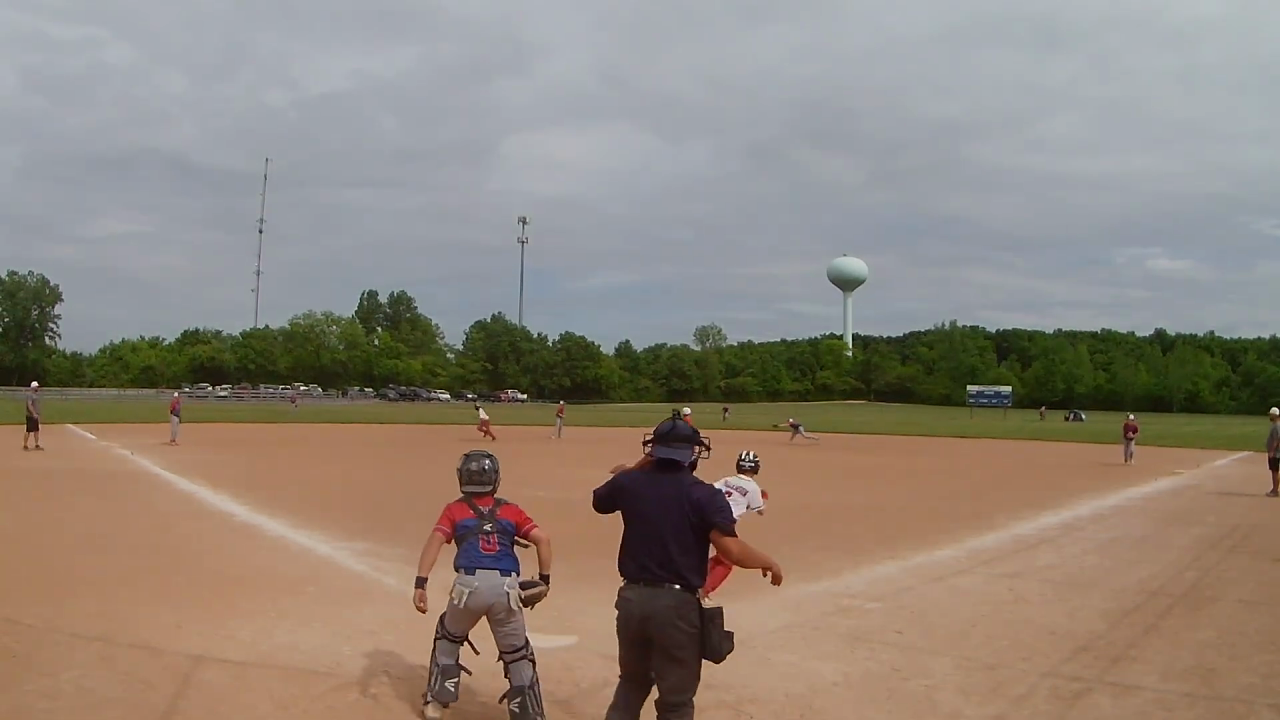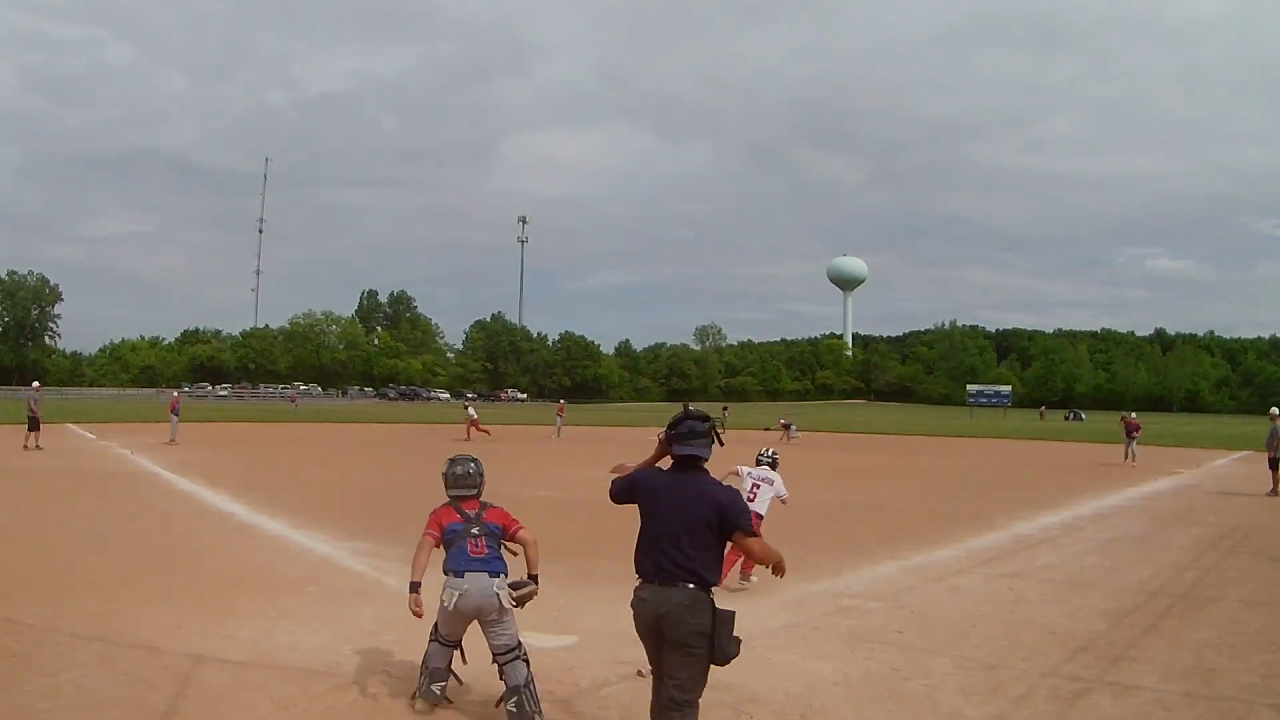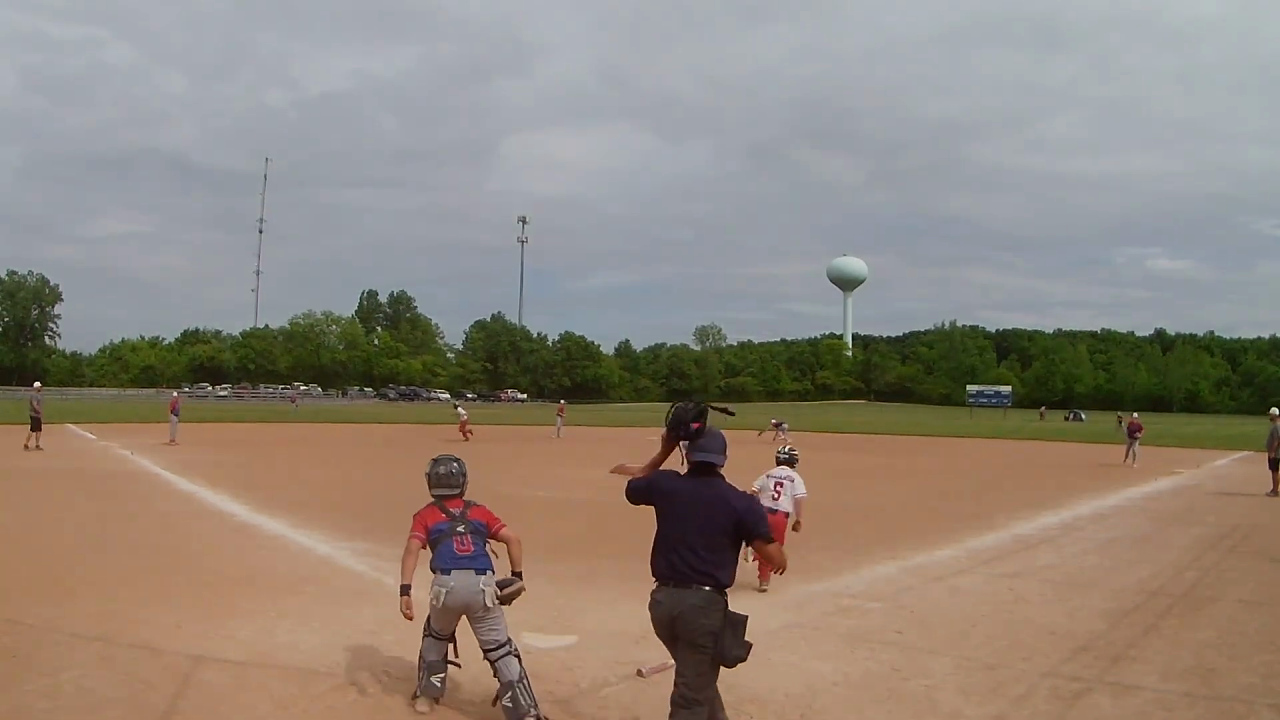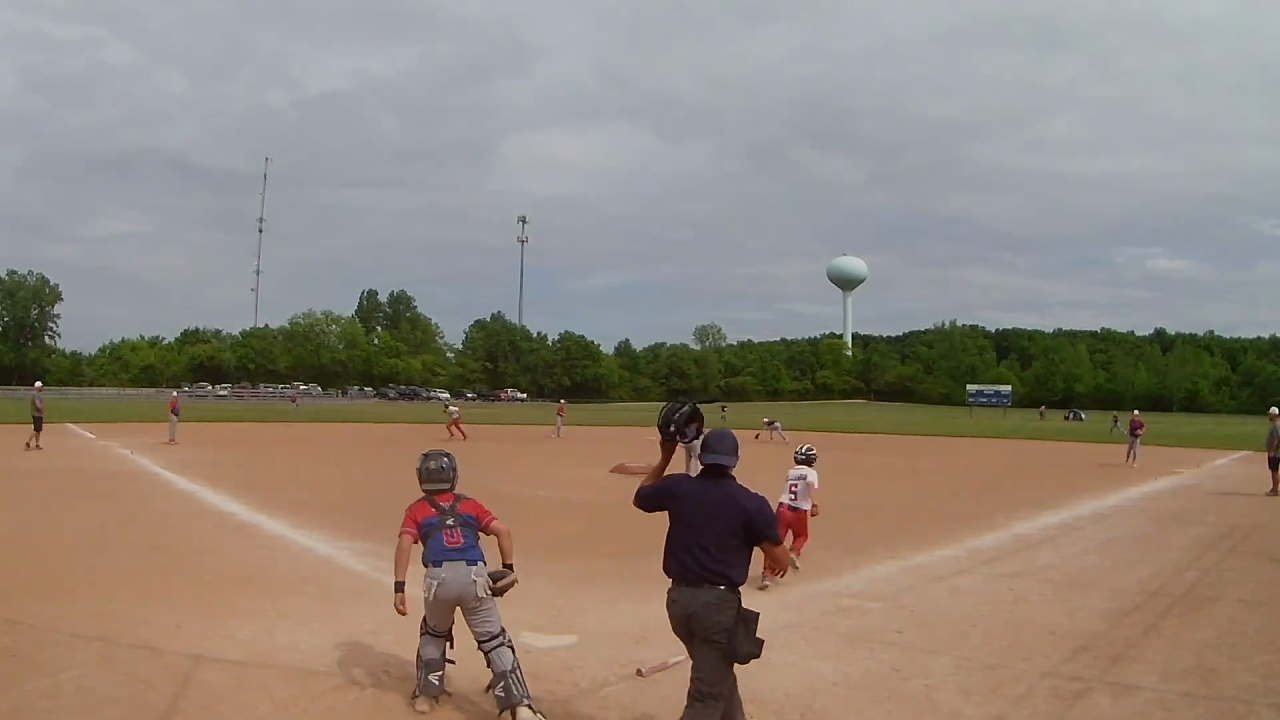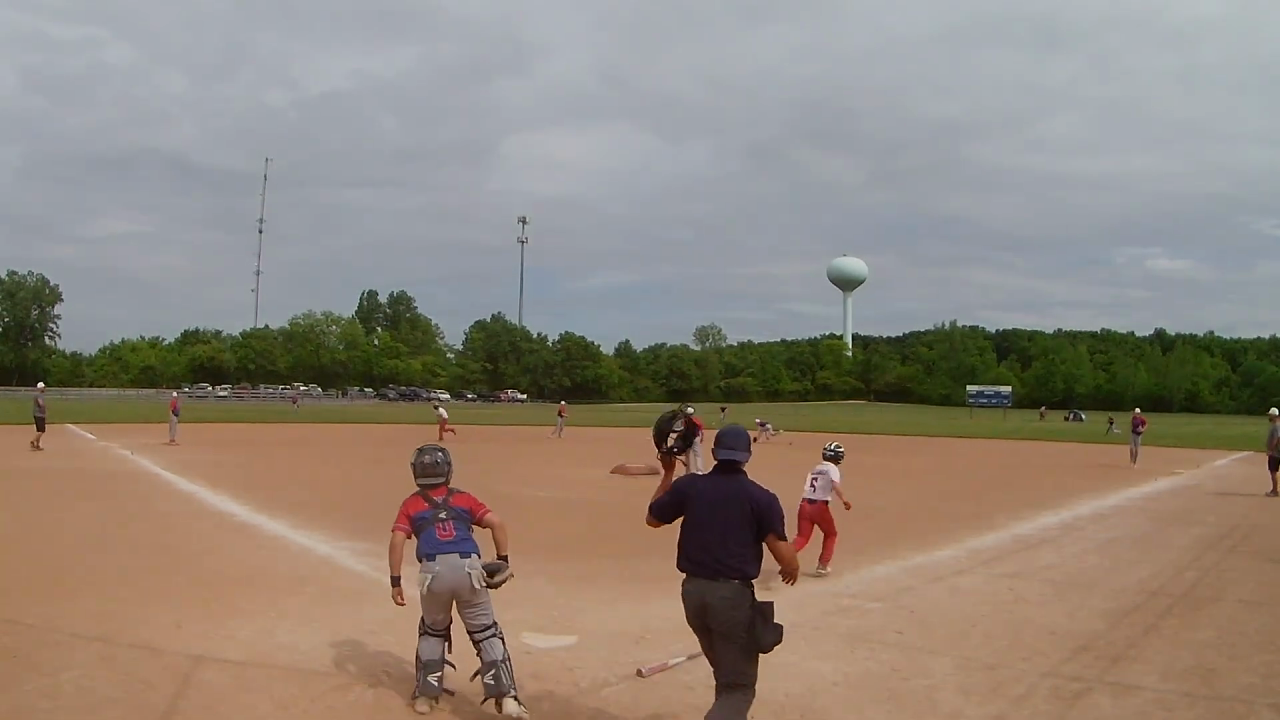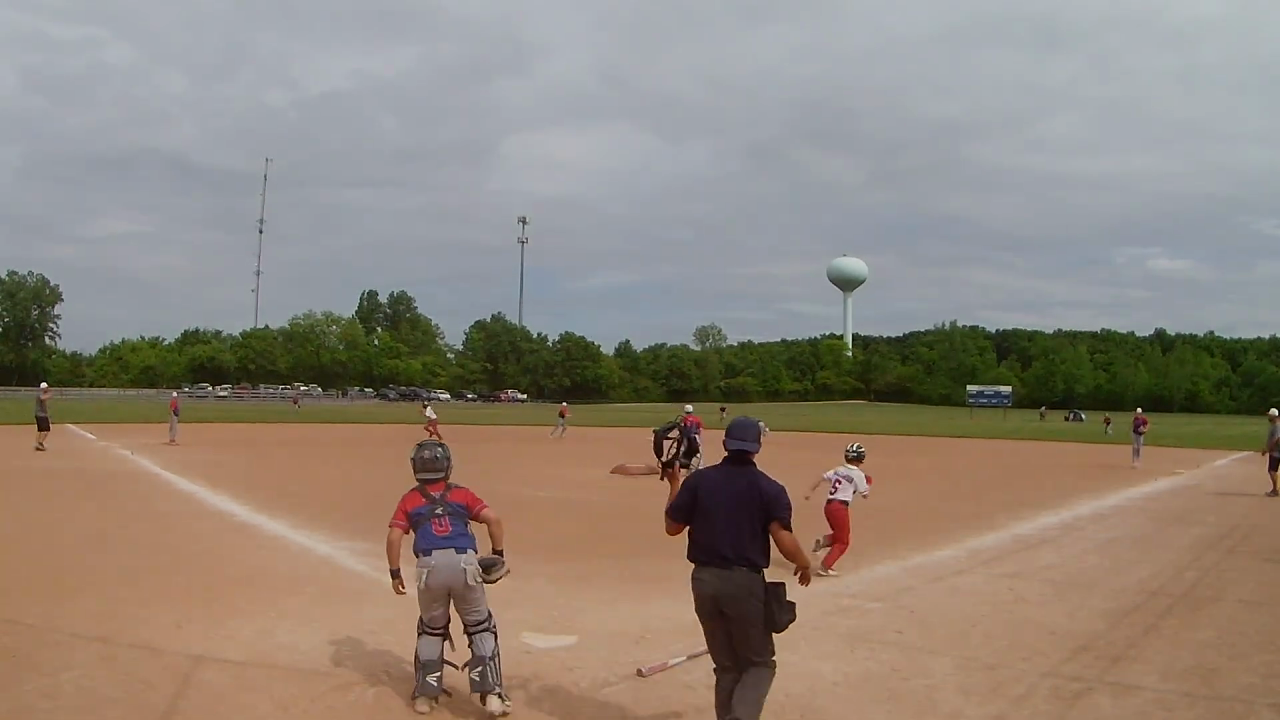
dt=0.1s
person 1, frame 1
left shoulder: (629, 483)
right shoulder: (704, 496)
left elbow: (598, 501)
right elbow: (731, 549)
left wrist: (642, 464)
right wrist: (770, 564)
left hip: (632, 600)
right hip: (677, 605)
left knee: (633, 685)
person 1, frame 2
left shoulder: (651, 482)
right shoulder: (723, 496)
left elbow: (617, 487)
right elbow: (756, 550)
left wrist: (658, 453)
right wrist: (778, 560)
left hip: (647, 597)
right hip: (691, 601)
left knee: (666, 682)
person 1, frame 3
left shoulder: (665, 485)
right shoulder: (740, 502)
left elbow: (631, 486)
right elbow: (772, 554)
left wrist: (663, 454)
right wrist: (781, 561)
left hip: (663, 600)
right hip: (705, 605)
left knee: (696, 679)
person 1, frame 4
left shoulder: (676, 486)
right shoulder: (751, 503)
left elbow: (640, 499)
right elbow: (778, 557)
left wrist: (665, 459)
right wrist: (786, 561)
left hip: (679, 597)
right hip: (719, 601)
left knee: (717, 674)
right knee: (708, 695)
person 1, frame 5
left shoulder: (689, 486)
right shoulder: (762, 498)
left elbow: (653, 518)
right elbow: (783, 554)
left wrist: (667, 474)
right wrist: (793, 568)
left hip: (693, 591)
right hip: (734, 595)
left knee: (727, 672)
right knee: (739, 684)
person 1, frame 6
left shoulder: (699, 479)
right shoulder: (769, 488)
left elbow: (672, 528)
right elbow: (784, 542)
left wrist: (674, 486)
right wrist: (805, 564)
left hip: (705, 579)
right hip: (746, 582)
left knee: (726, 663)
right knee: (759, 663)
person 2, frame 1
left shoulder: (454, 509)
right shoulder: (511, 510)
left elbow: (434, 543)
right elbow: (542, 538)
left wrist: (420, 584)
right wrist: (544, 580)
left hip: (469, 586)
right hip: (506, 587)
left knee: (448, 636)
right knee: (517, 655)
person 2, frame 2
left shoulder: (440, 514)
right shoulder: (494, 513)
left elbow: (425, 547)
right elbow: (528, 540)
left wrist: (414, 590)
right wrist: (532, 580)
left hip: (459, 589)
right hip: (496, 589)
left knee: (442, 640)
right knee: (512, 655)
left ankle: (428, 696)
person 2, frame 3
left shoulder: (426, 514)
right shoulder: (479, 511)
left elbow: (412, 549)
right elbow: (512, 539)
left wrist: (405, 592)
right wrist: (517, 577)
left hip: (447, 586)
right hip: (482, 585)
left knee: (437, 635)
right knee: (502, 652)
left ankle: (426, 696)
person 2, frame 4
left shoulder: (417, 509)
right shoulder: (470, 504)
left elbow: (404, 545)
right elbow: (502, 531)
left wrist: (399, 588)
right wrist: (508, 569)
left hip: (438, 578)
right hip: (474, 577)
left knee: (434, 632)
right knee: (495, 641)
left ankle: (427, 695)
person 2, frame 5
left shoulder: (410, 504)
right shoulder: (464, 498)
left elbow: (397, 541)
right elbow: (496, 523)
left wrist: (396, 582)
right wrist: (503, 562)
left hip: (433, 572)
right hip: (469, 569)
left knee: (433, 632)
right knee: (487, 634)
left ankle: (426, 695)
right ankle: (507, 697)
person 2, frame 6
left shoulder: (410, 499)
right shoulder: (462, 494)
left elbow: (393, 537)
right elbow: (492, 518)
left wrist: (395, 574)
right wrist: (498, 555)
left hip: (430, 567)
right hip: (465, 564)
left knee: (432, 630)
right knee: (480, 627)
left ankle: (425, 695)
right ankle: (490, 693)
